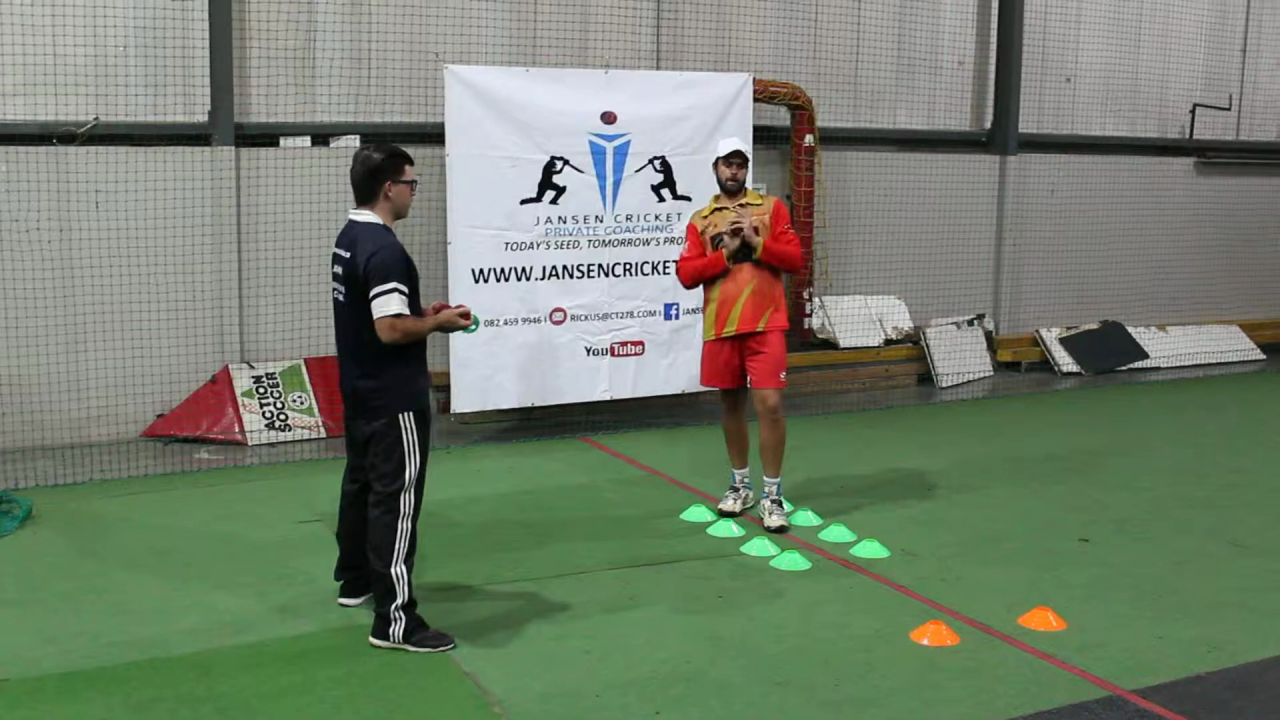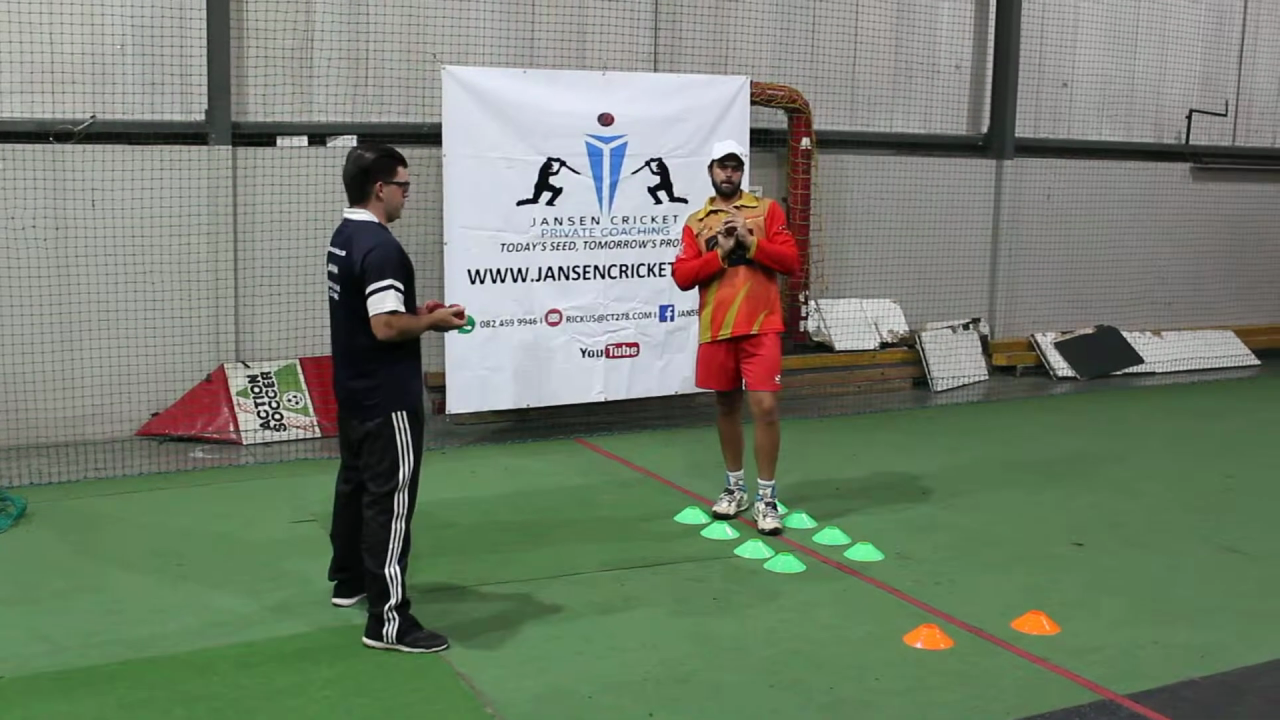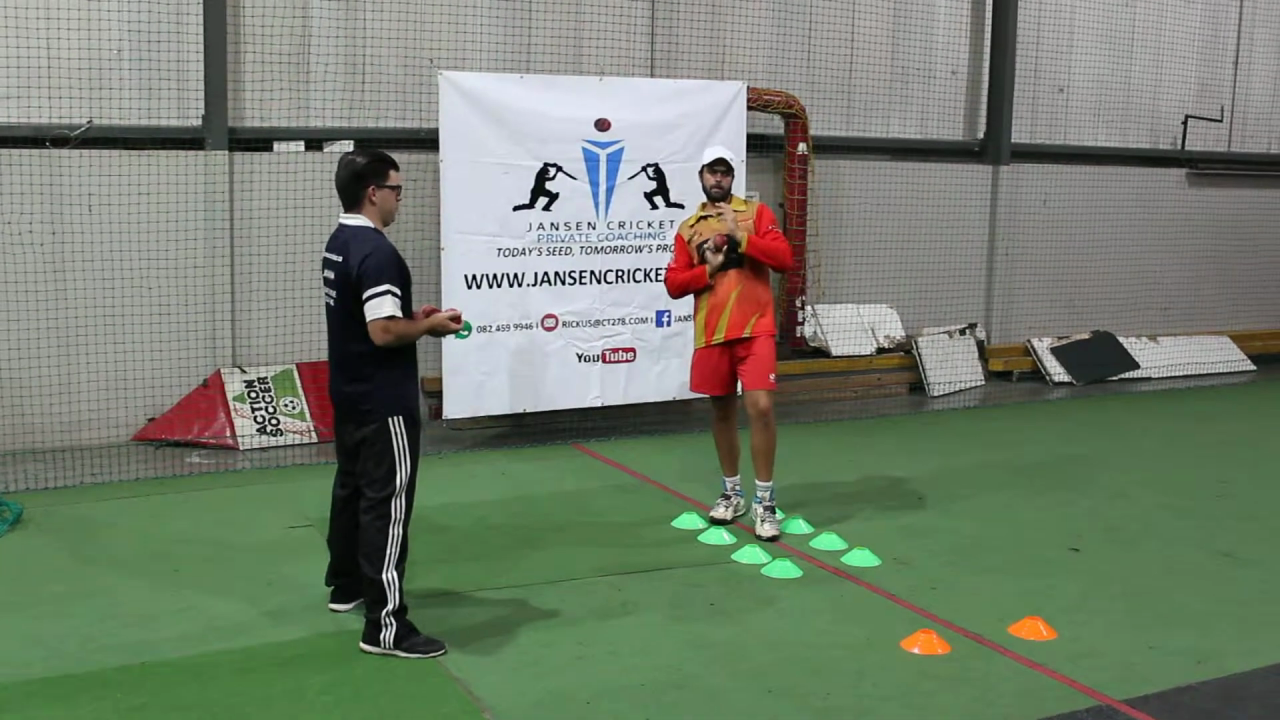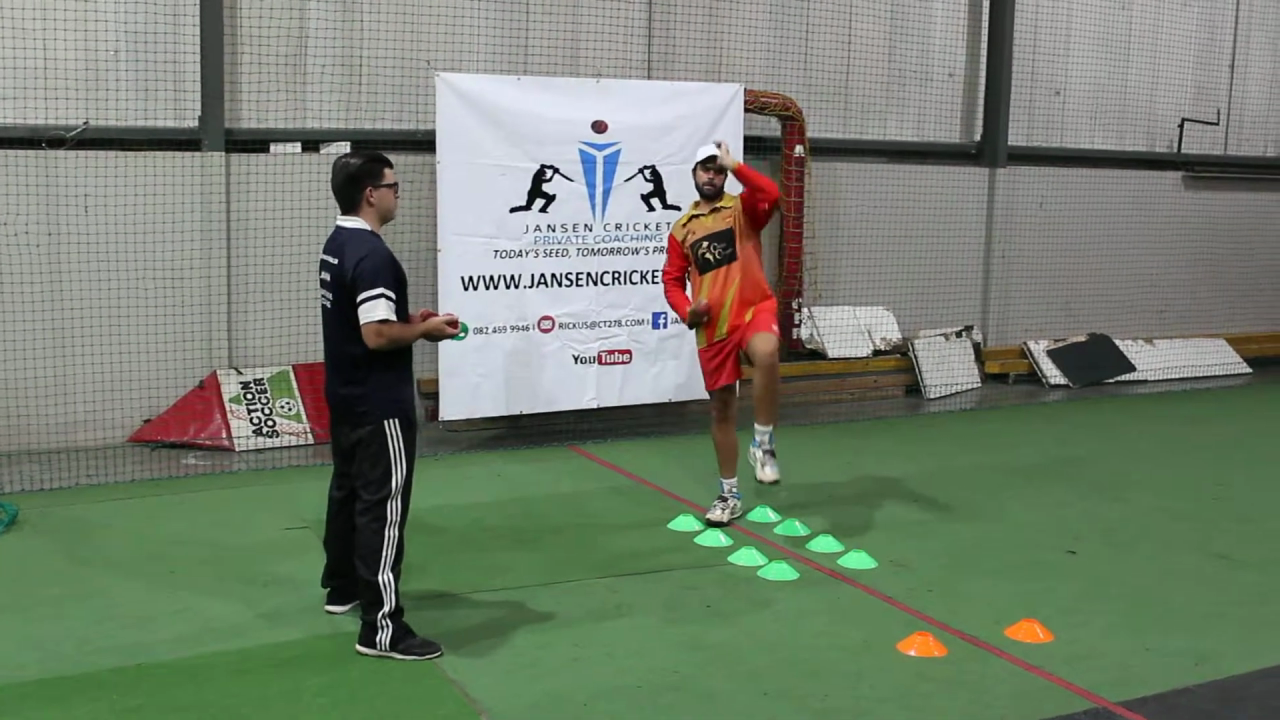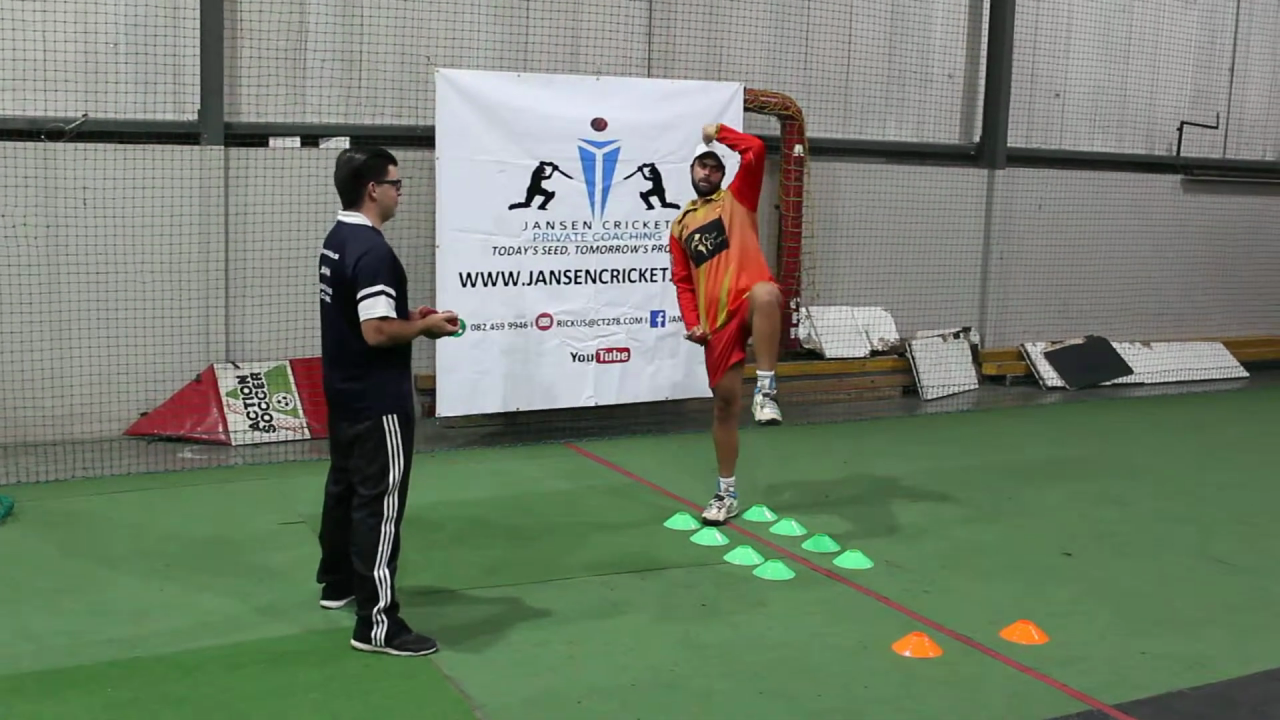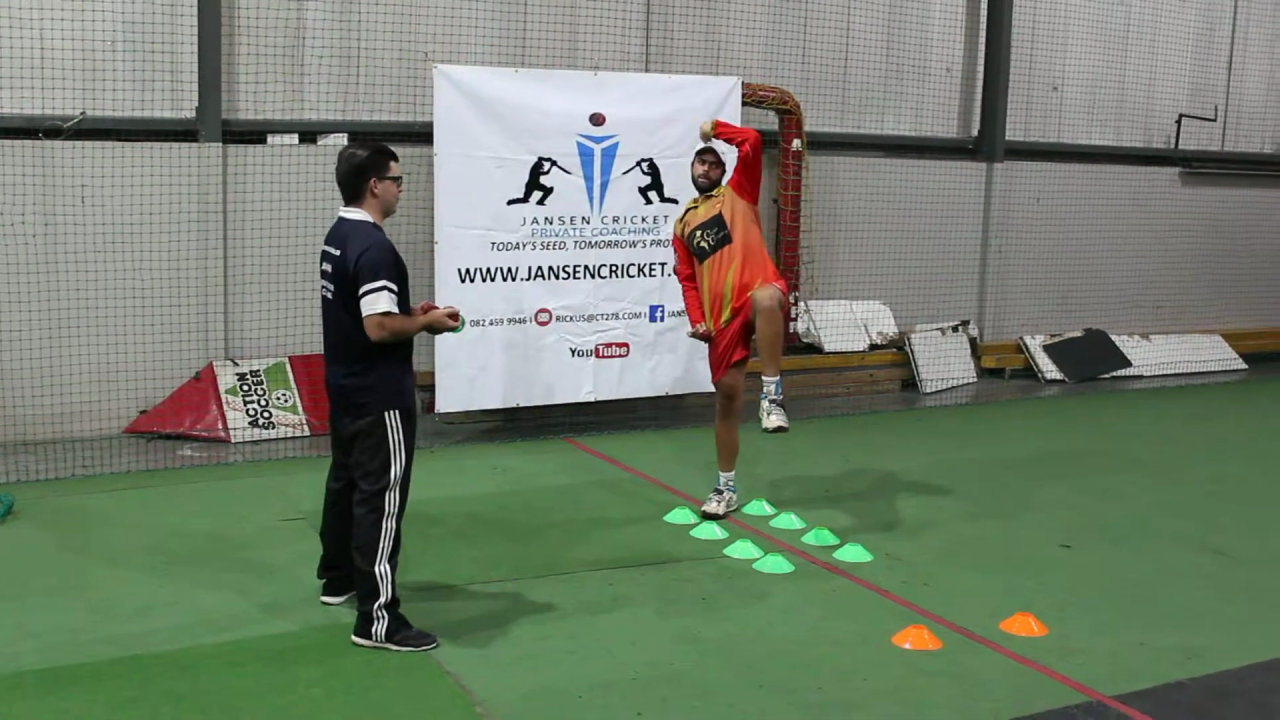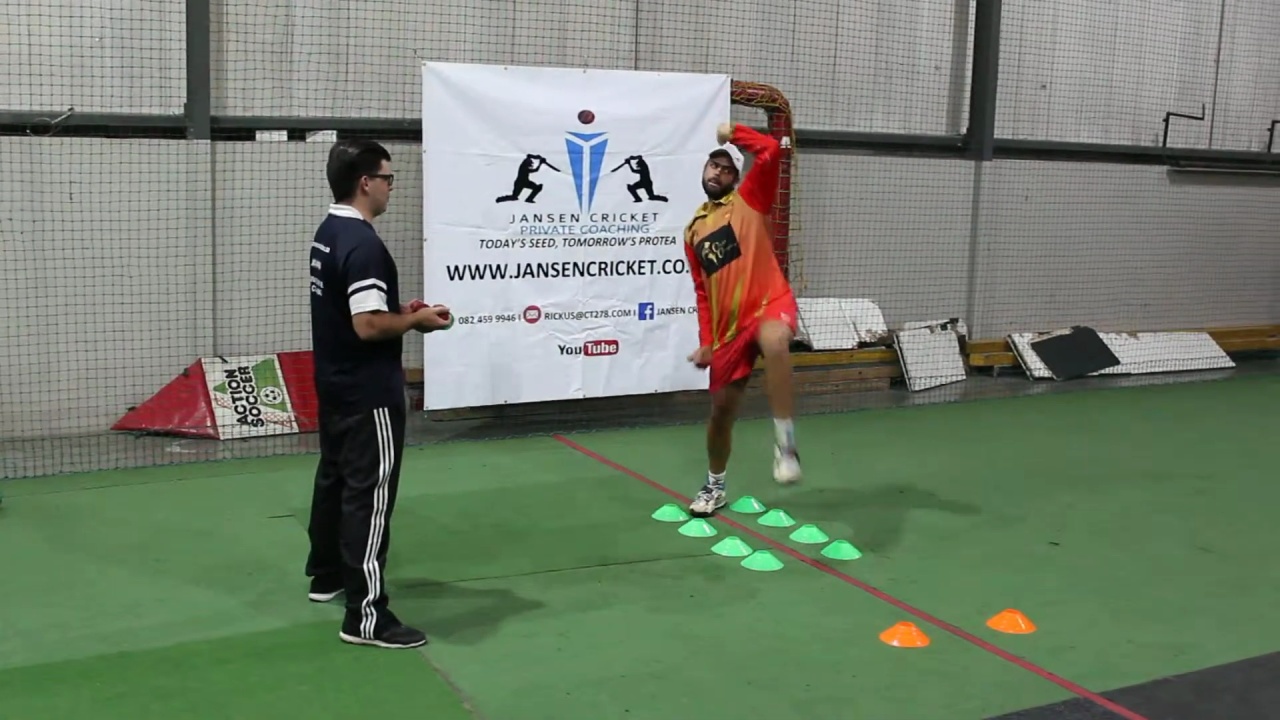
dt=0.5s
person 1, frame 1
left shoulder: (349, 237)
right shoulder: (384, 249)
right elbow: (390, 330)
left wrist: (420, 313)
right wrist: (438, 322)
left hip: (360, 391)
right hip: (393, 399)
left knee: (362, 484)
right knee: (395, 501)
left ankle: (355, 580)
right ankle: (394, 620)
person 1, frame 2
left shoulder: (344, 237)
right shoulder: (380, 247)
right elbow: (386, 326)
left wrist: (416, 311)
right wrist: (432, 320)
left hip: (354, 389)
right hip: (387, 398)
left knee: (355, 483)
right knee: (389, 500)
left ankle: (349, 580)
right ankle: (387, 619)
person 1, frame 3
left shoulder: (338, 243)
right shoulder: (376, 252)
right elbow: (384, 332)
left wrist: (411, 315)
right wrist: (430, 326)
left hip: (350, 395)
right hip: (383, 403)
left knee: (352, 488)
right knee: (387, 505)
left ankle: (346, 585)
right ankle: (385, 625)
person 1, frame 4
left shoulder: (337, 244)
right shoulder: (372, 255)
right elbow: (377, 335)
left wrist: (408, 318)
right wrist: (425, 329)
left hip: (347, 397)
right hip: (378, 405)
left knee: (349, 491)
right knee: (383, 508)
left ankle: (342, 587)
right ankle: (381, 627)
person 1, frame 5
left shoulder: (337, 239)
right shoulder: (373, 251)
right elbow: (377, 332)
left wrist: (408, 316)
right wrist: (425, 326)
left hip: (345, 391)
right hip: (377, 400)
left knee: (345, 486)
right knee: (380, 503)
left ankle: (338, 582)
right ankle: (376, 622)
person 1, frame 6
left shoulder: (338, 236)
right shoulder: (374, 247)
right elbow: (379, 328)
left wrist: (408, 310)
right wrist: (427, 322)
left hip: (346, 387)
right hip: (379, 397)
left knee: (347, 481)
right knee: (381, 499)
left ankle: (338, 577)
right ankle: (377, 618)
person 1, frame 7
left shoulder: (328, 233)
right shoulder: (364, 245)
right elbow: (368, 326)
left wrist: (399, 309)
right wrist: (416, 320)
left hip: (335, 384)
right hip: (368, 394)
left knee: (335, 478)
right knee: (369, 497)
left ankle: (326, 574)
right ankle: (365, 615)
person 2, frame 1
left shoulder: (771, 208)
right shoulder: (700, 220)
left elbow: (795, 259)
right elbow: (687, 275)
left wrist: (756, 241)
right wrist: (725, 252)
left hip: (765, 325)
right hip: (720, 327)
left knee: (770, 405)
right knee: (732, 405)
left ankle: (772, 495)
right ankle: (740, 485)
person 2, frame 2
left shoulder: (767, 209)
right shoulder: (696, 222)
left elbow: (790, 261)
right elbow: (682, 277)
left wrist: (750, 240)
right wrist: (721, 252)
left hip: (760, 328)
right hip: (716, 330)
left knee: (765, 407)
right knee: (727, 406)
left ankle: (766, 497)
right ankle: (734, 487)
person 2, frame 3
left shoulder: (756, 213)
right shoulder: (688, 228)
left elbow: (784, 259)
right elbow: (673, 284)
left wrist: (741, 237)
right wrist: (708, 269)
left hip: (754, 330)
right hip: (711, 334)
left knee: (761, 408)
right knee: (722, 411)
left ankle: (764, 500)
right ankle: (731, 492)
person 2, frame 4
left shoulder: (743, 208)
right shoulder: (681, 229)
left elbow: (771, 194)
right elbow: (672, 280)
left wrist: (734, 164)
right wrist: (686, 310)
left hip: (754, 311)
right hip: (713, 326)
left knee: (766, 351)
right knee: (722, 407)
left ankle: (763, 441)
right ankle: (729, 494)
person 2, frame 5
left shoulder: (738, 198)
right shoulder: (680, 225)
left elbow: (755, 150)
right elbow: (683, 282)
left wrist: (718, 132)
right wrist: (692, 323)
left hip: (751, 302)
right hip: (717, 318)
left knee: (766, 293)
right knee: (724, 402)
left ankle: (765, 390)
right ankle: (726, 492)
person 2, frame 6
left shoulder: (739, 192)
right shoulder: (684, 224)
left elbow: (752, 141)
right elbow: (687, 279)
left wrist: (713, 128)
right wrist: (697, 320)
left hip: (761, 291)
right hip: (722, 316)
left knee: (765, 299)
right knee: (727, 397)
left ankle: (772, 395)
right ankle: (726, 487)
person 2, frame 7
left shoulder: (750, 200)
right shoulder: (694, 231)
left elbow: (771, 151)
left wrist: (732, 133)
right wrist: (706, 343)
left hip: (770, 306)
right hip: (728, 330)
left knee: (774, 342)
right knee: (721, 412)
left ankle: (785, 441)
right ankle: (715, 486)
